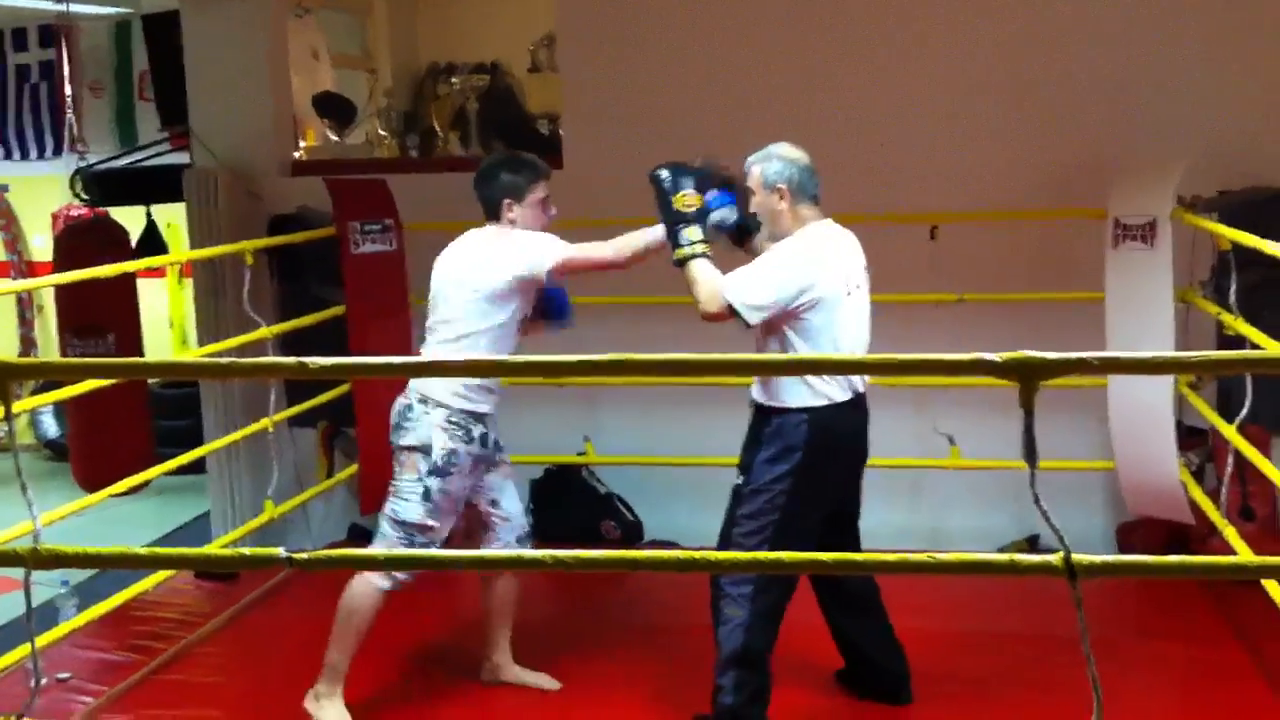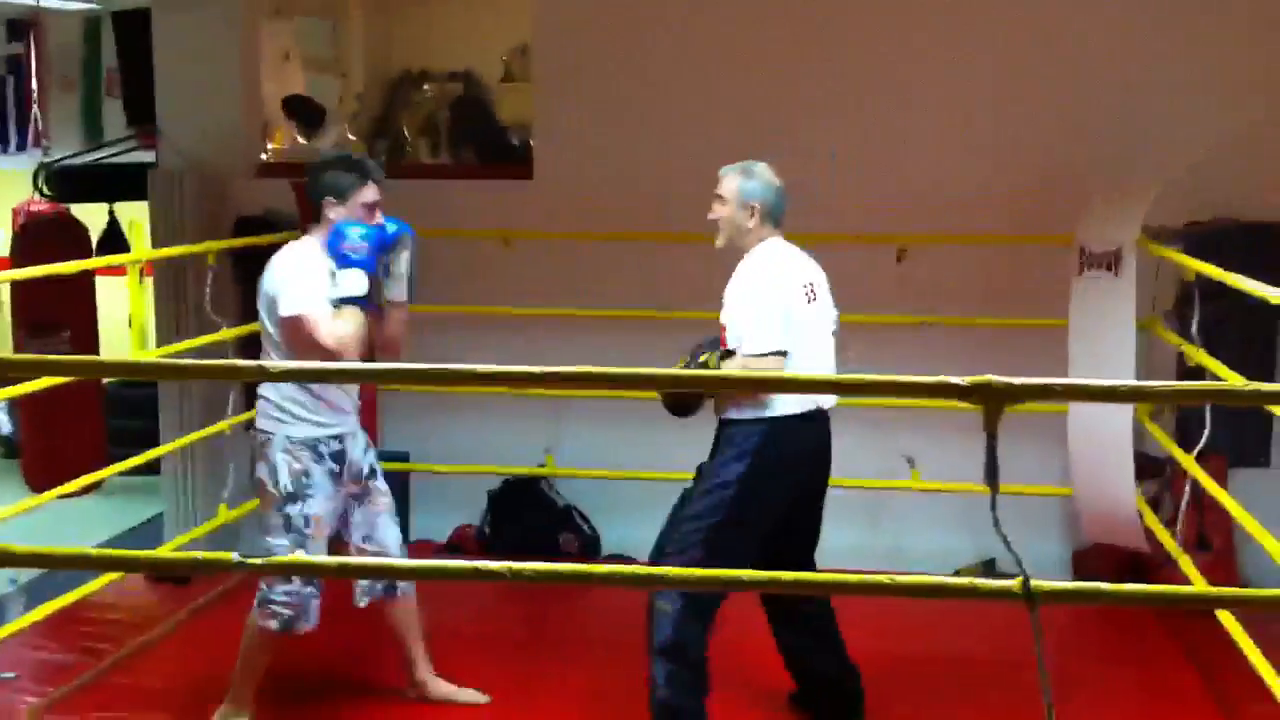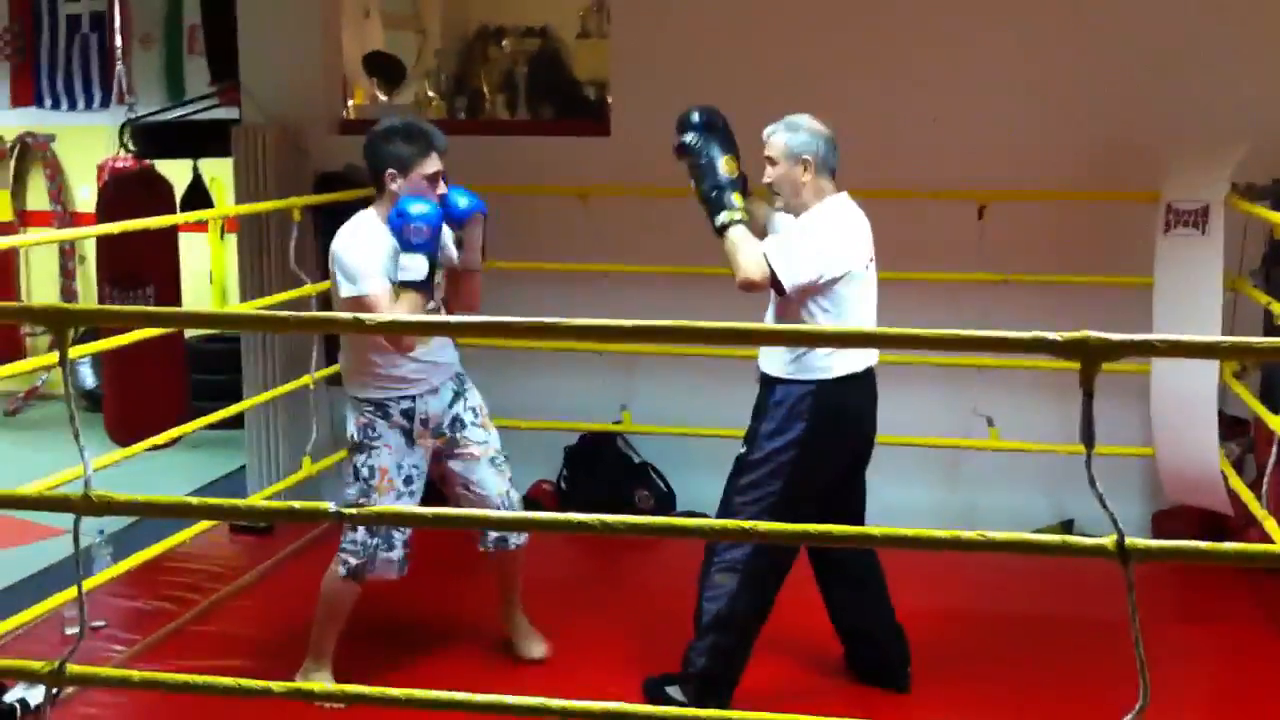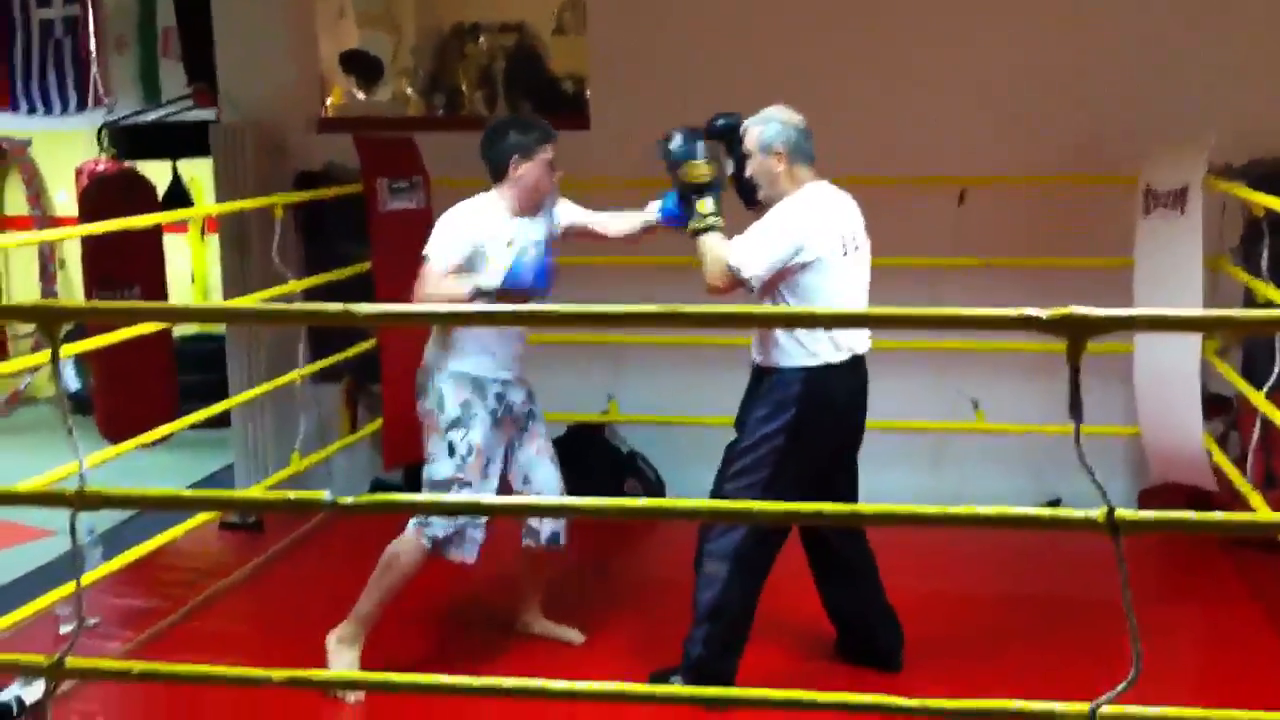
dt=0.7s
person 1, frame 1
left shoulder: (802, 256)
right shoulder: (838, 242)
left elbow: (714, 303)
left wrist: (687, 228)
right wrist: (734, 226)
left hip: (799, 430)
right hip: (841, 419)
left knee: (746, 568)
right knee: (835, 552)
right ankle: (881, 672)
person 1, frame 2
left shoulder: (758, 273)
right shoulder: (805, 267)
left elbow: (759, 369)
left wrist: (701, 374)
left hip: (762, 440)
right hip: (809, 436)
left knee: (682, 564)
right knee: (790, 569)
person 1, frame 3
left shoulder: (827, 227)
right shoulder: (834, 217)
left elbow: (752, 273)
right elbow: (770, 232)
left wrist: (719, 194)
right wrist: (725, 168)
left hip: (810, 403)
right hip: (844, 398)
left knee: (744, 538)
right knee: (840, 532)
left ankle: (704, 683)
right ankle: (882, 657)
person 1, frame 4
left shoulder: (798, 218)
right shoulder: (835, 203)
left elbow: (720, 274)
right elbow: (771, 221)
left wrist: (700, 198)
right wrist: (738, 146)
left hip: (798, 390)
right hip: (840, 382)
left knee: (735, 526)
right knee: (833, 520)
left ankle: (706, 670)
right ankle: (874, 639)
person 2, frame 1
left shoulder: (471, 249)
right shoulder: (517, 248)
right elbow: (608, 255)
left wrist: (532, 312)
right wrist: (673, 228)
left hip: (467, 420)
right hip: (437, 420)
left knee: (510, 533)
right knee: (395, 556)
left ankle: (498, 660)
person 2, frame 2
left shoulder: (344, 262)
right shoulder: (294, 268)
left elbow: (389, 344)
right elbow: (340, 350)
left wrist: (395, 275)
left hip: (345, 437)
right hip: (296, 444)
left knee: (387, 558)
right knee: (291, 588)
person 2, frame 3
left shoulder: (439, 218)
right shoulder: (356, 241)
left elbow: (466, 303)
right elbow: (399, 336)
left wrist: (469, 245)
right wrist: (417, 256)
left hip: (450, 390)
right hip: (385, 407)
left knee: (500, 507)
right knee: (370, 540)
left ankle: (514, 620)
right ankle: (316, 664)
person 2, frame 4
left shoulder: (545, 212)
right shoulder: (465, 220)
left elbow: (613, 227)
right elbow: (426, 295)
left wrist: (668, 209)
right wrist: (490, 281)
left hip: (508, 385)
right hip: (460, 385)
left knee: (547, 501)
right knee: (444, 519)
left ankle: (530, 613)
right ankle: (350, 634)
